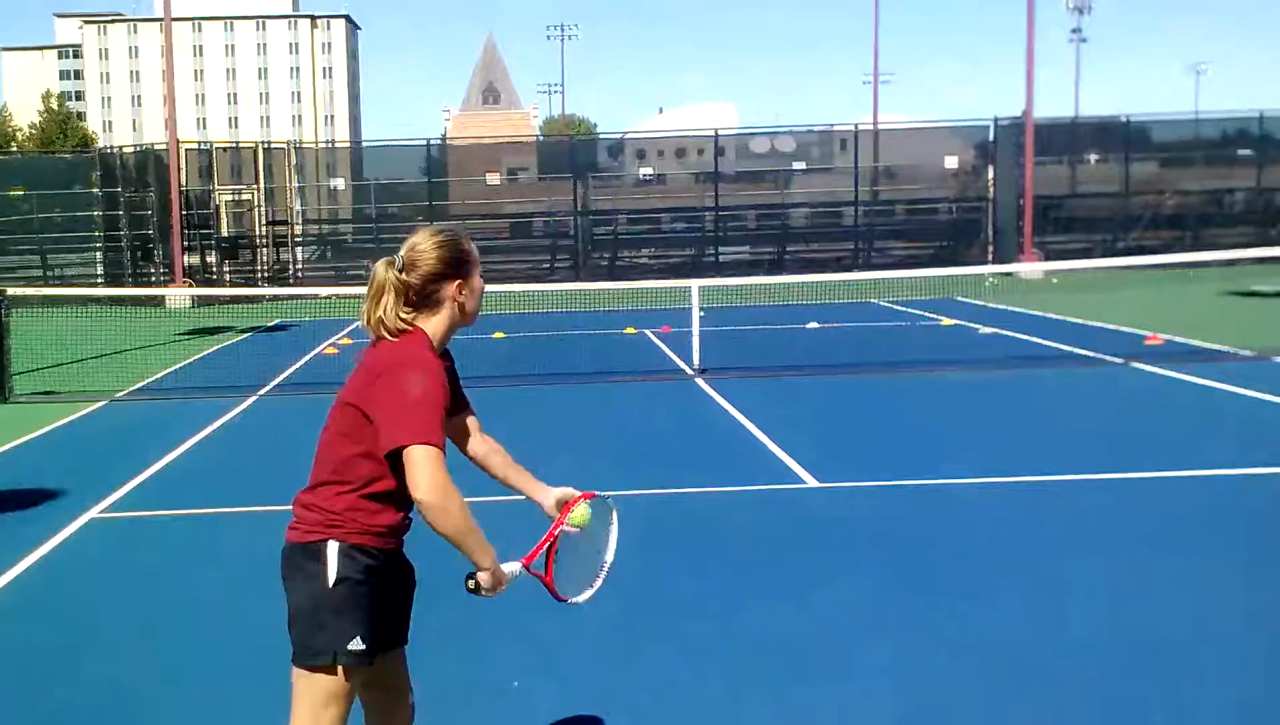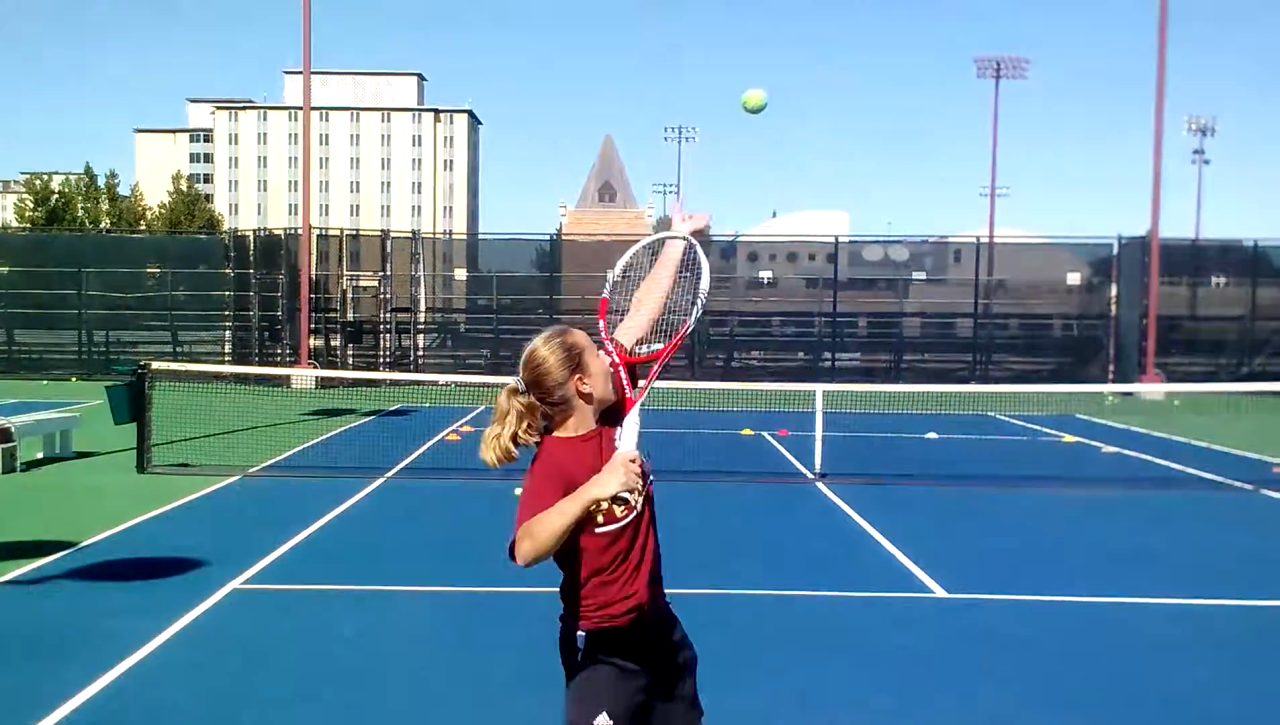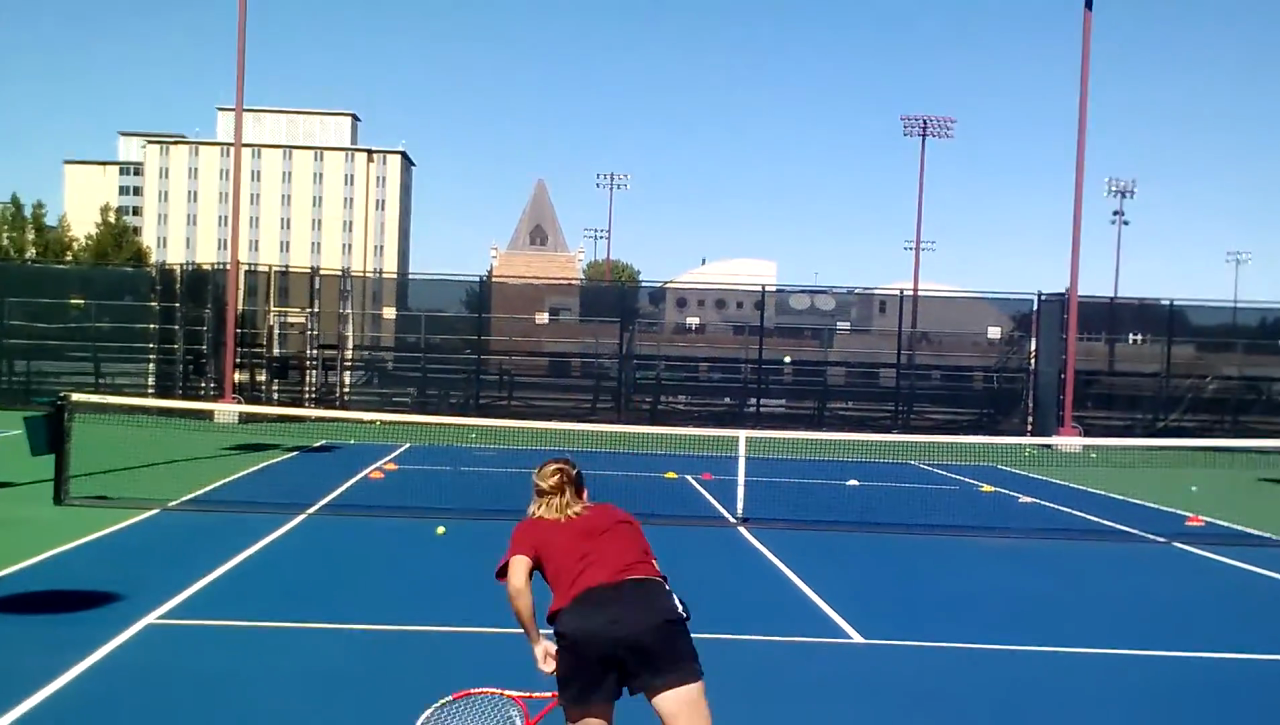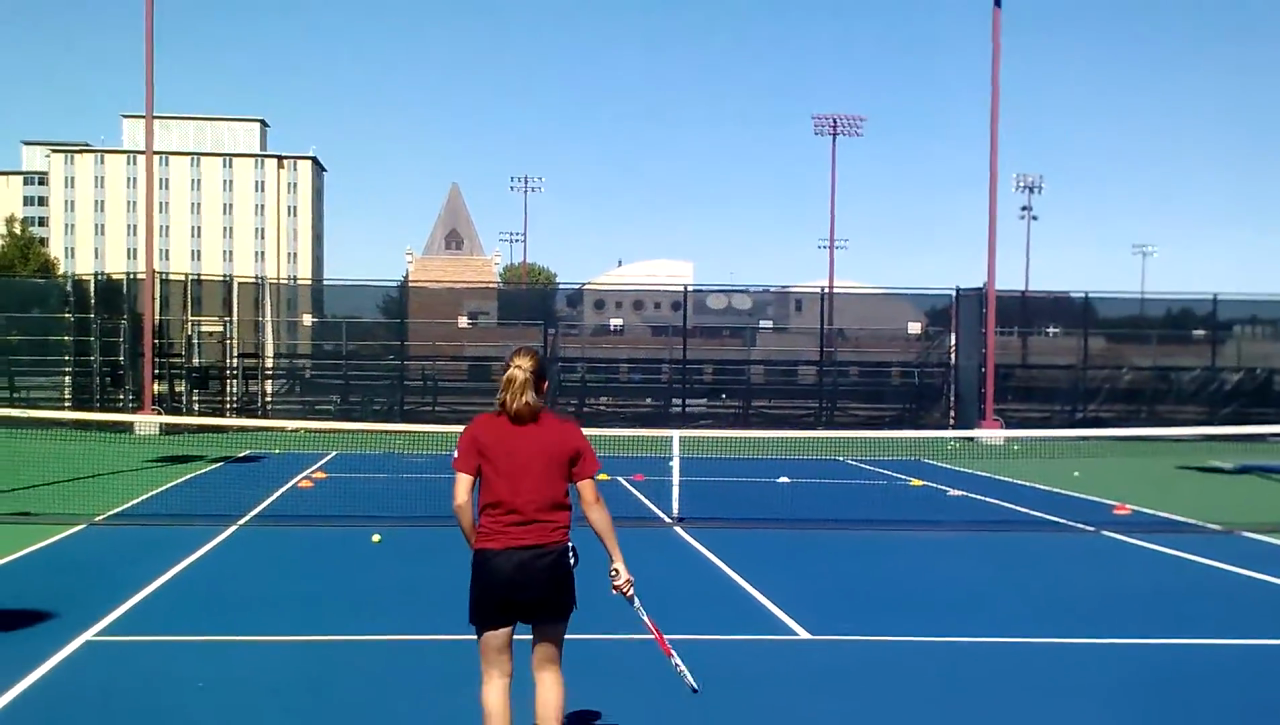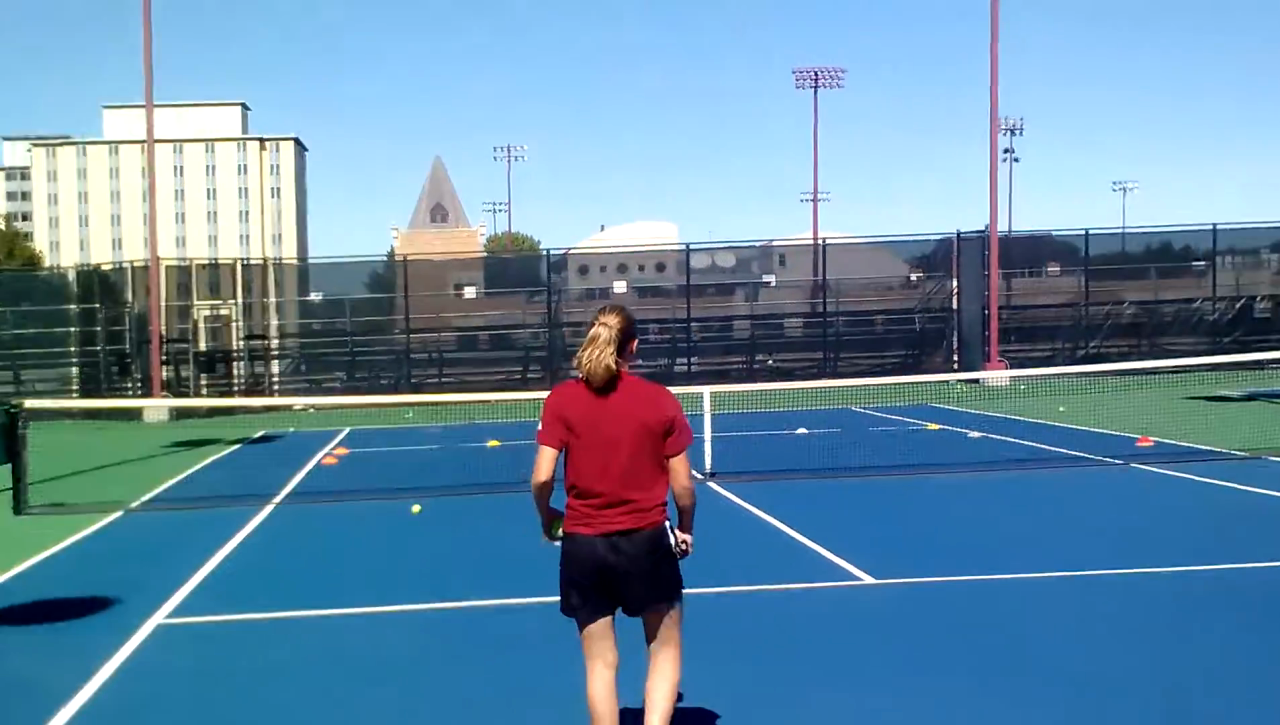
dt=1s
person 1, frame 1
left shoulder: (426, 356)
right shoulder: (411, 367)
left elbow: (471, 437)
right elbow: (429, 491)
left wrist: (541, 493)
right wrist: (487, 562)
left hip: (373, 552)
right hip: (336, 554)
person 1, frame 2
left shoulder: (611, 414)
right shoulder: (551, 468)
left elbow: (640, 317)
right elbow: (526, 551)
left wrist: (678, 240)
right wrist: (595, 488)
left hip: (656, 627)
right hip: (607, 645)
person 1, frame 3
left shoulder: (527, 531)
right shoulder: (618, 516)
left elbow: (517, 583)
left wrist: (537, 642)
left hip: (582, 627)
right hip: (646, 614)
person 1, frame 4
left shoulder: (477, 431)
right shoulder: (569, 433)
left elbow: (460, 500)
right elbow: (592, 503)
left wrist: (478, 545)
right wrist: (617, 559)
left hip: (493, 561)
right hip: (551, 561)
left knee: (496, 673)
right knee: (547, 668)
person 1, frame 5
left shoulder: (562, 399)
right shoulder: (662, 401)
left elbow: (542, 476)
right elbow: (682, 482)
left wrist: (546, 515)
right wrist: (685, 528)
left hip: (583, 546)
right hip: (647, 542)
left knee: (600, 663)
right knee: (665, 649)
